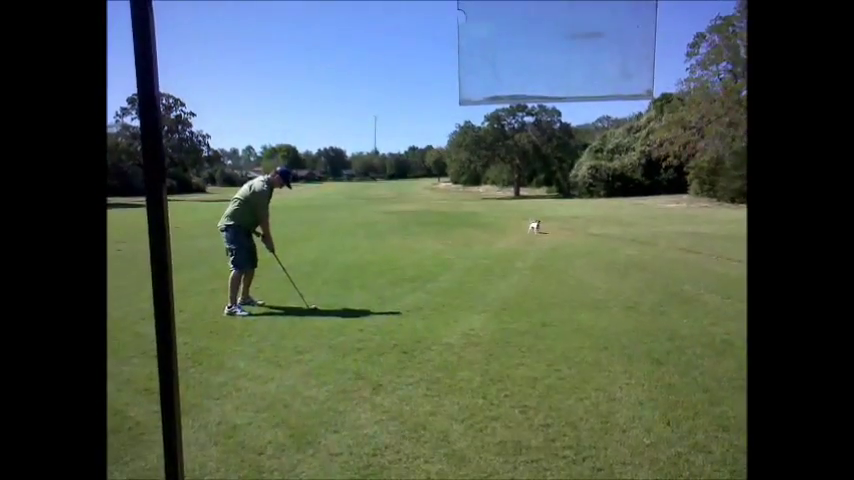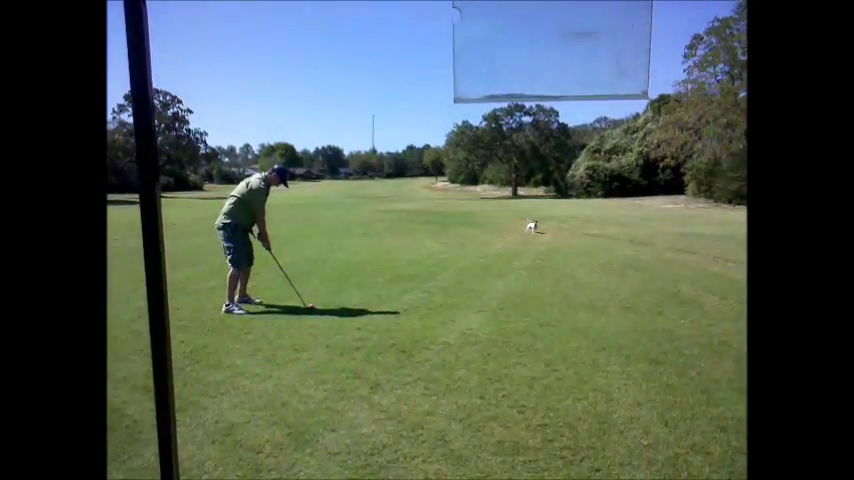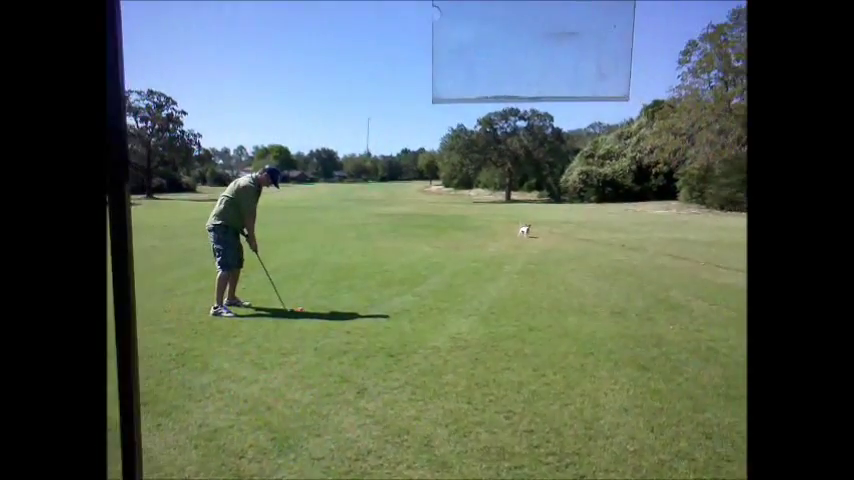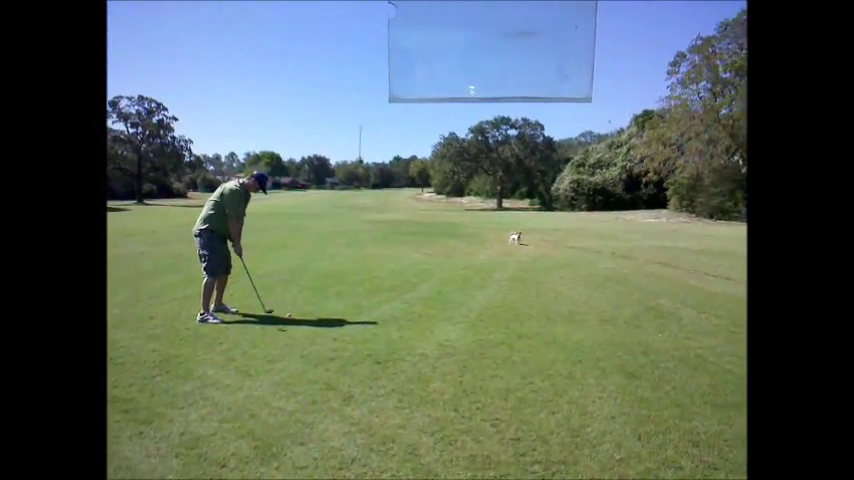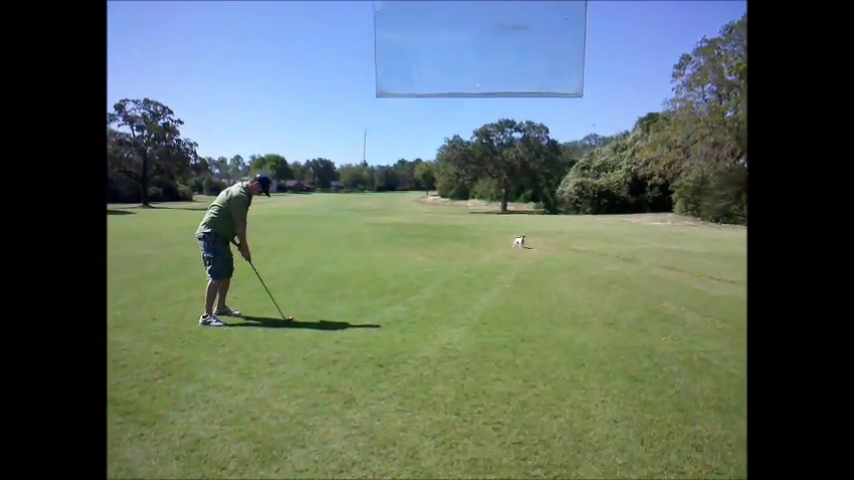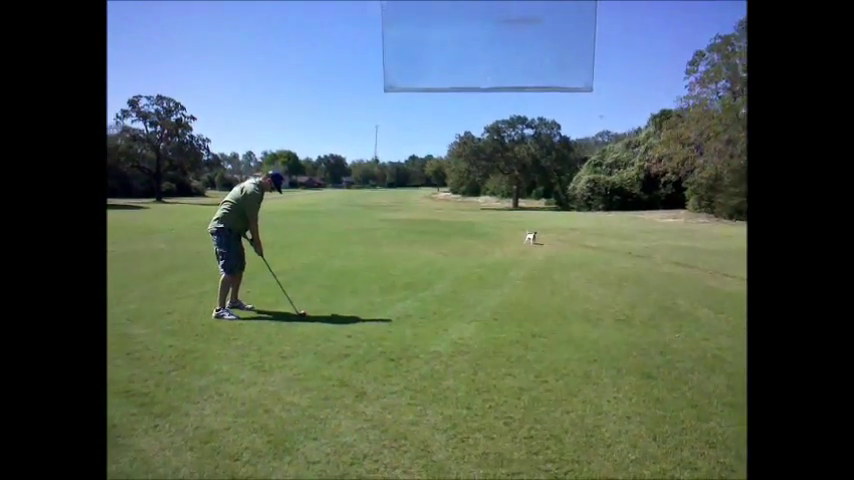
dt=0.3s
person 1, frame 1
left shoulder: (263, 184)
right shoulder: (261, 188)
left elbow: (262, 215)
right elbow: (263, 217)
left wrist: (265, 235)
right wrist: (268, 239)
left hip: (242, 227)
right hip: (233, 226)
left knee: (251, 264)
right knee: (239, 266)
left ankle: (244, 297)
right ankle: (231, 306)
person 1, frame 2
left shoulder: (260, 182)
right shoulder: (258, 186)
left elbow: (258, 213)
right elbow: (259, 215)
left wrist: (261, 233)
right wrist: (265, 237)
left hip: (238, 225)
right hip: (230, 225)
left knee: (247, 262)
right knee: (237, 264)
left ankle: (241, 295)
right ankle: (229, 304)
person 1, frame 3
left shoulder: (255, 186)
right shoulder: (247, 185)
left elbow: (251, 213)
right elbow: (247, 214)
left wrist: (250, 235)
right wrist: (252, 238)
left hip: (230, 227)
right hip: (220, 226)
left knee: (236, 264)
right knee: (226, 266)
left ankle: (230, 298)
right ankle: (217, 306)
person 1, frame 4
left shoulder: (245, 194)
right shoulder: (233, 189)
left elbow: (240, 219)
right elbow: (232, 218)
left wrist: (237, 241)
right wrist: (237, 243)
left hip: (219, 233)
right hip: (207, 231)
left knee: (224, 270)
right knee: (212, 272)
left ankle: (218, 304)
right ankle: (204, 313)
person 1, frame 5
left shoulder: (245, 194)
right shoulder: (239, 194)
left elbow: (242, 222)
right elbow: (239, 224)
left wrist: (242, 244)
right wrist: (244, 247)
left hip: (220, 236)
right hip: (210, 235)
left knee: (226, 272)
right knee: (216, 275)
left ankle: (221, 307)
right ankle: (206, 315)
person 1, frame 6
left shoulder: (253, 186)
right shoulder: (253, 191)
left elbow: (251, 219)
right elbow: (252, 221)
left wrist: (254, 239)
right wrist: (257, 242)
left hip: (231, 230)
right hip: (223, 229)
left knee: (239, 267)
right knee: (229, 269)
left ankle: (233, 301)
right ankle: (220, 309)
